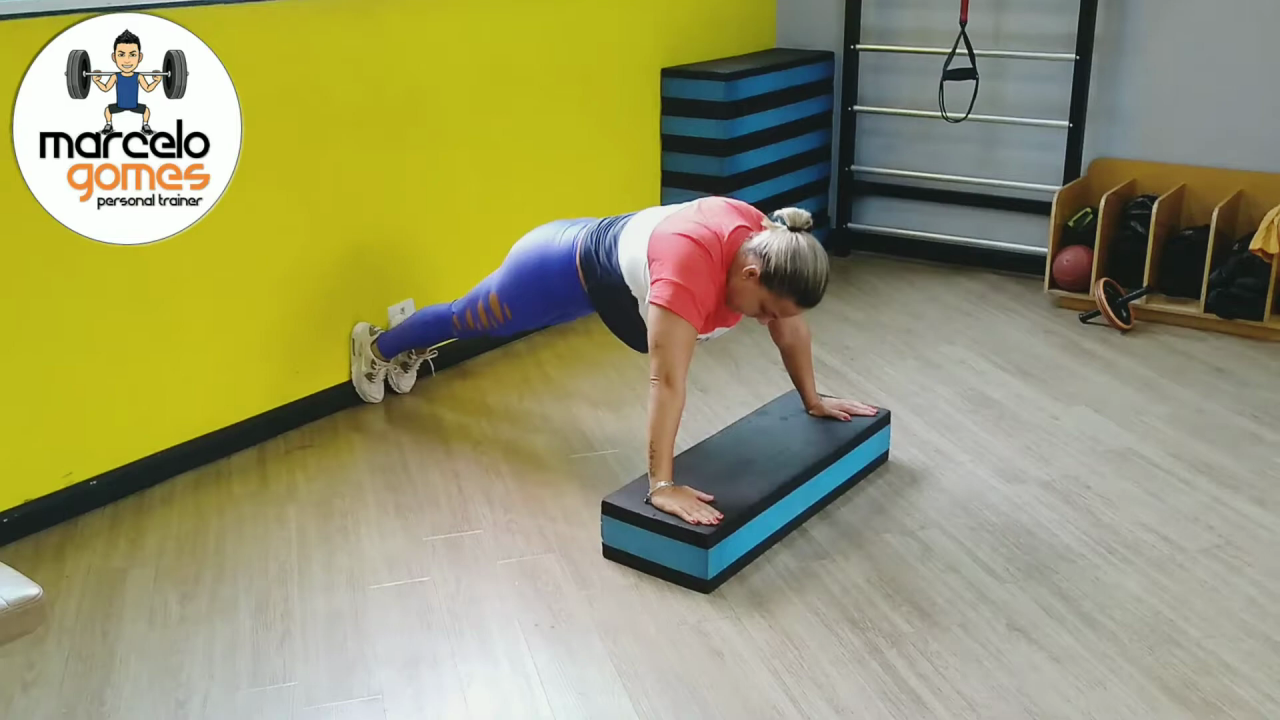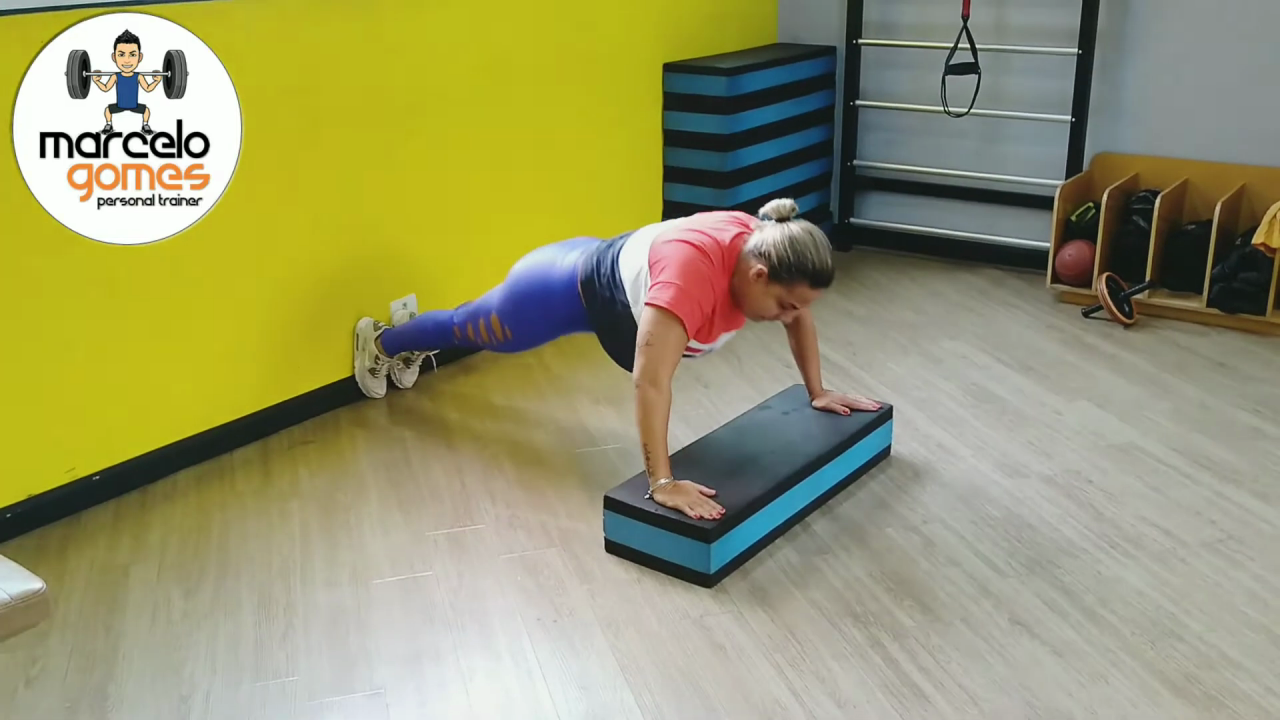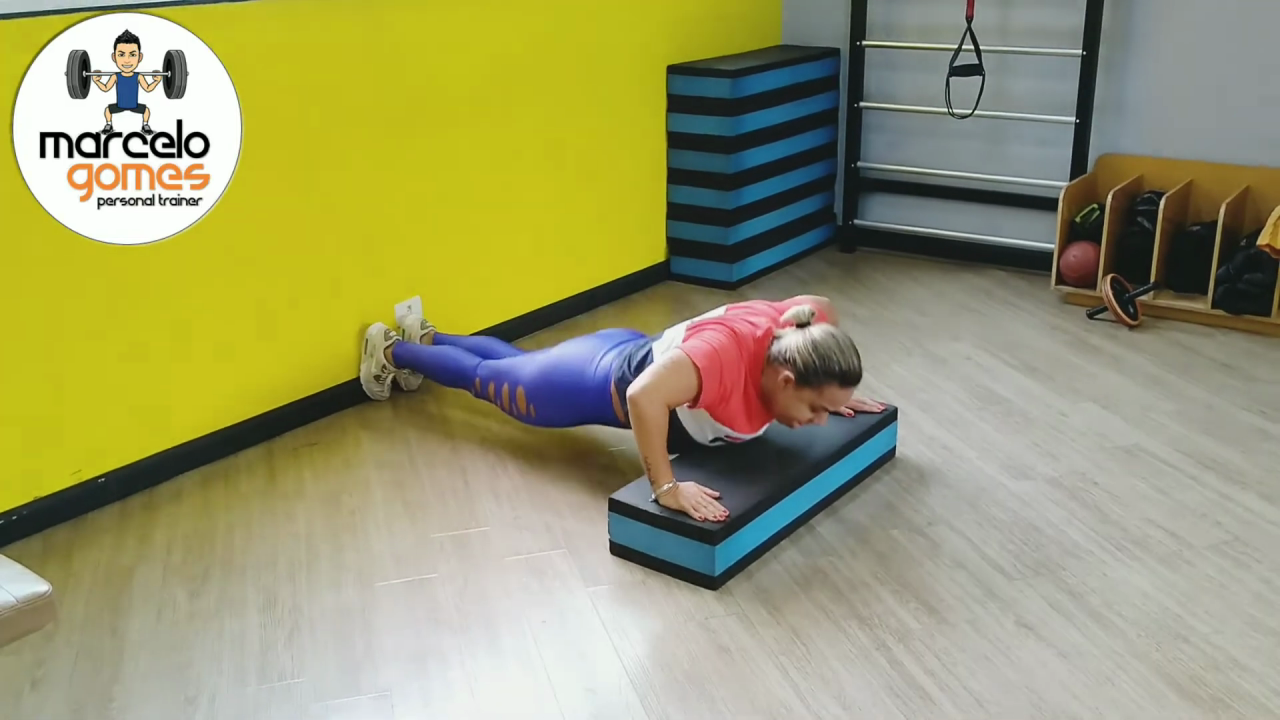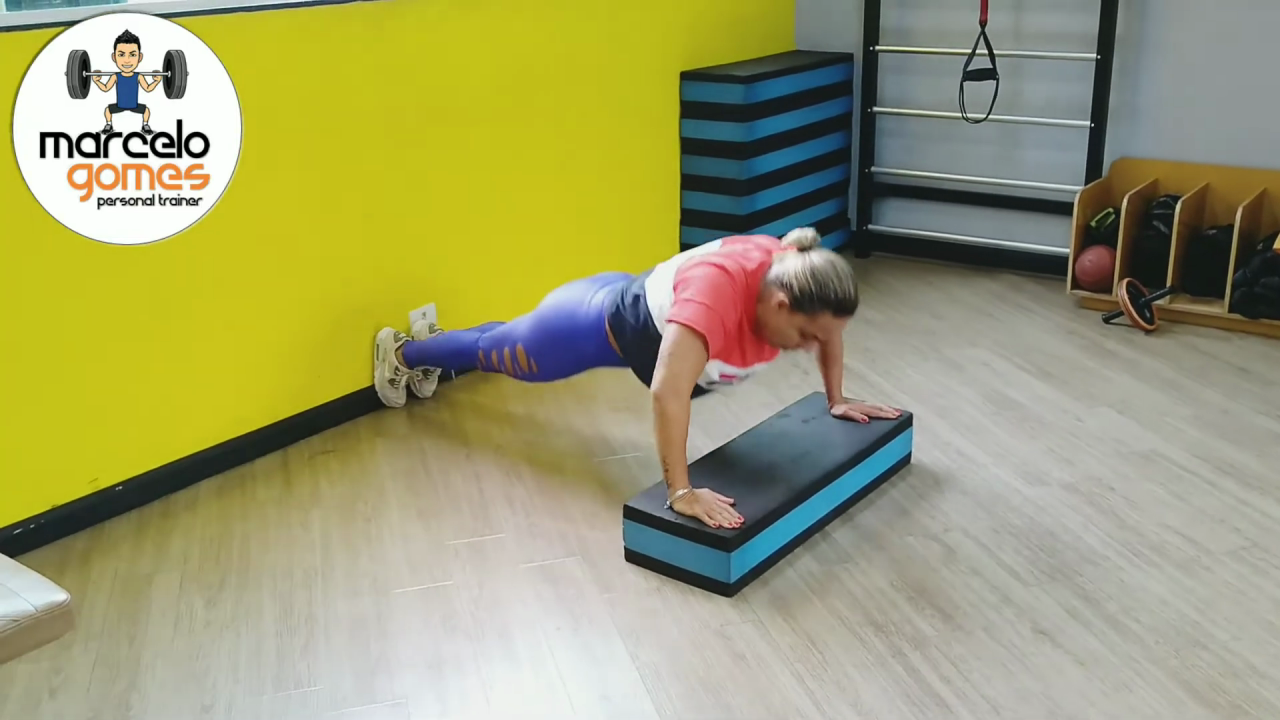
dt=0.7s
person 1, frame 1
left shoulder: (772, 249)
right shoulder: (692, 260)
left elbow: (792, 331)
right elbow: (666, 380)
left wrist: (813, 401)
right wrist: (662, 486)
left hip: (601, 271)
right hip: (562, 267)
left knee: (472, 324)
right knee: (465, 321)
left ankle: (412, 352)
right ankle: (378, 346)
person 1, frame 2
left shoulder: (771, 250)
right shoulder: (694, 268)
left elbow: (801, 319)
right elbow: (650, 380)
left wrist: (817, 391)
right wrist: (663, 483)
left hip: (609, 279)
right hip: (566, 289)
left knee: (476, 329)
right knee: (466, 329)
left ankle: (408, 342)
right ankle: (382, 340)
person 1, frame 3
left shoulder: (795, 336)
right shoulder: (727, 353)
left elbow: (822, 307)
right elbow: (643, 397)
left wrist: (835, 399)
right wrist: (667, 488)
left hip: (633, 352)
right hip: (602, 384)
left knee: (513, 359)
right knee: (486, 380)
left ankle: (425, 336)
right ankle: (391, 348)
person 1, frame 4
left shoulder: (795, 277)
right shoulder: (719, 289)
left elbow: (828, 336)
right elbow: (669, 393)
left wrist: (838, 400)
right wrist: (681, 493)
left hip: (636, 317)
right hip: (596, 324)
left knee: (503, 344)
right knee: (492, 354)
left ankle: (432, 337)
right ankle: (403, 351)
